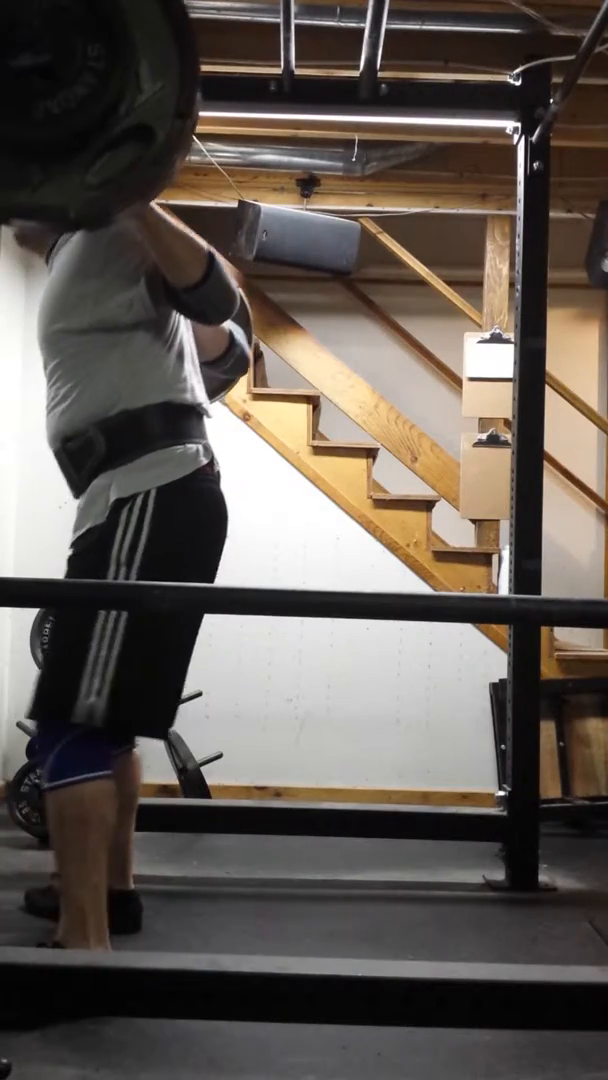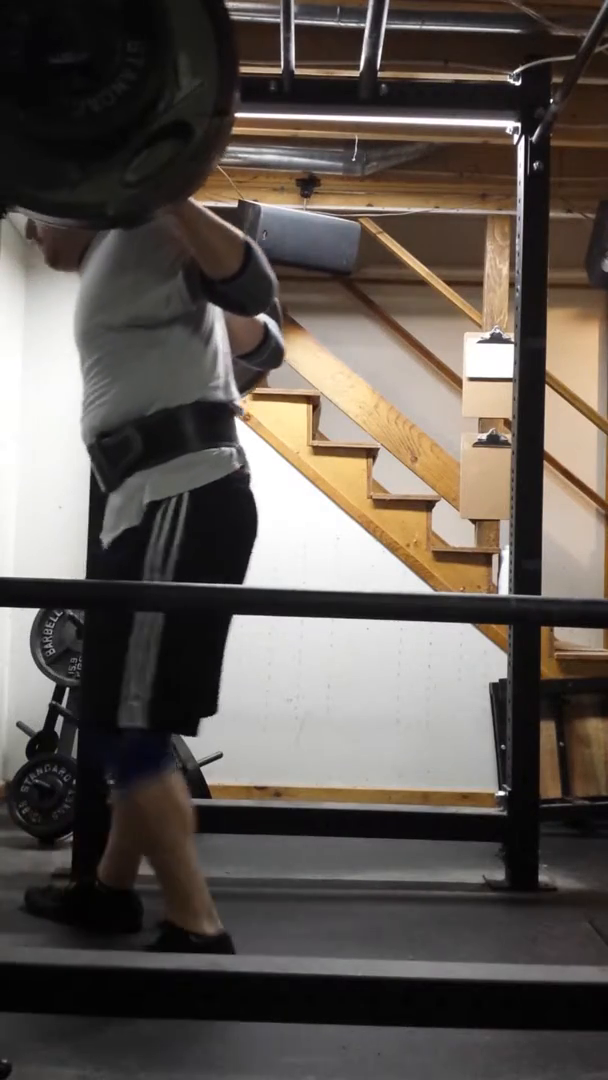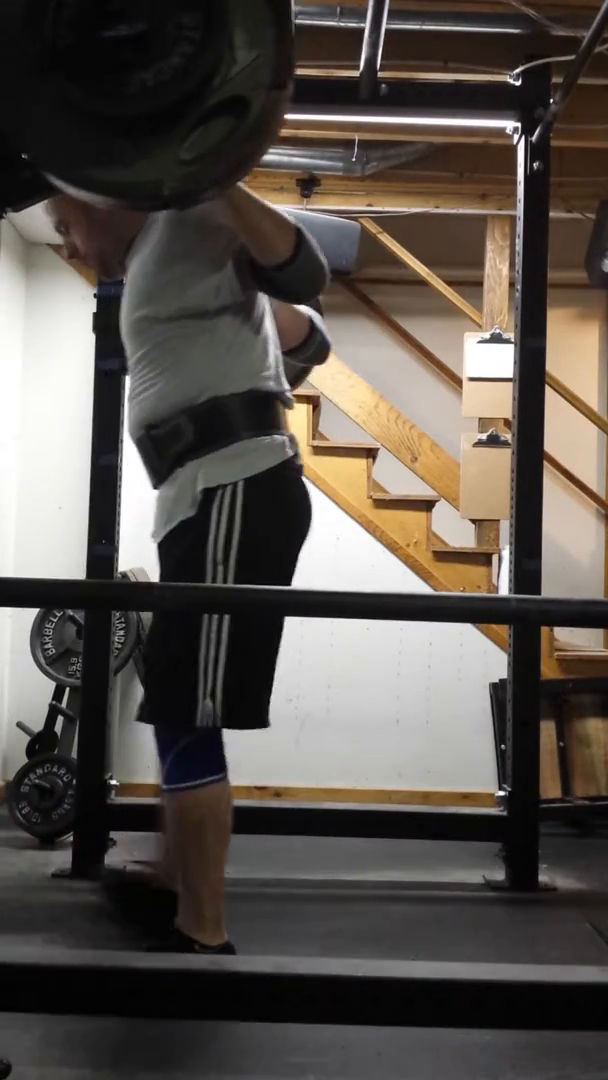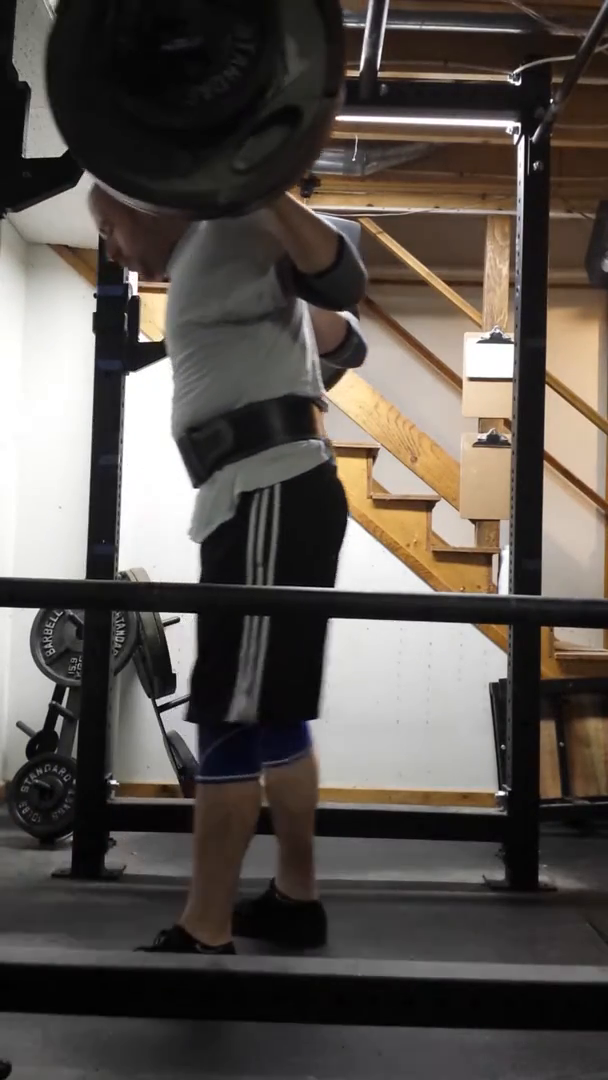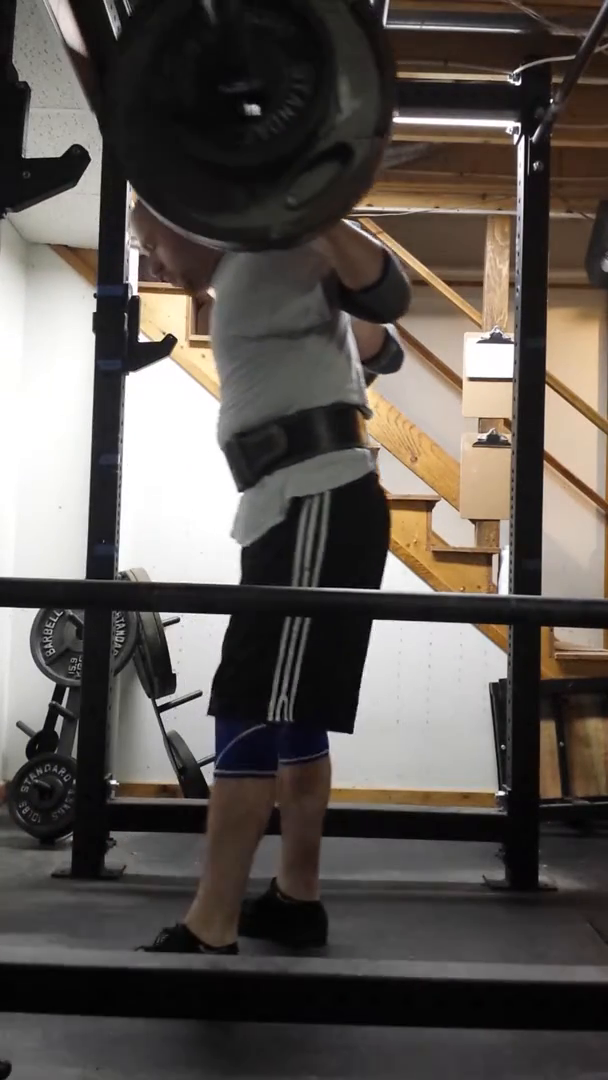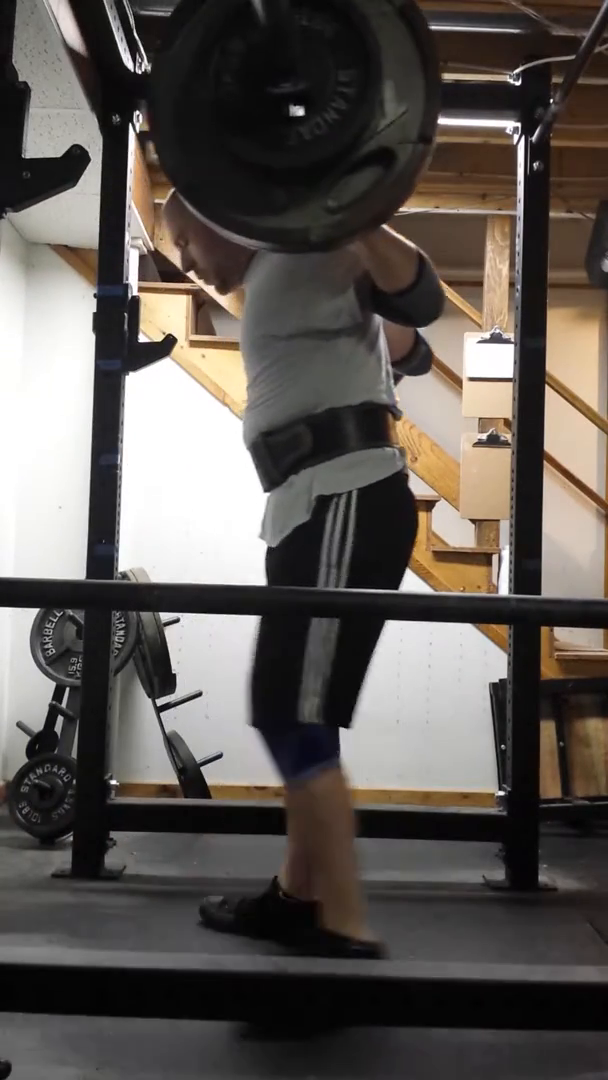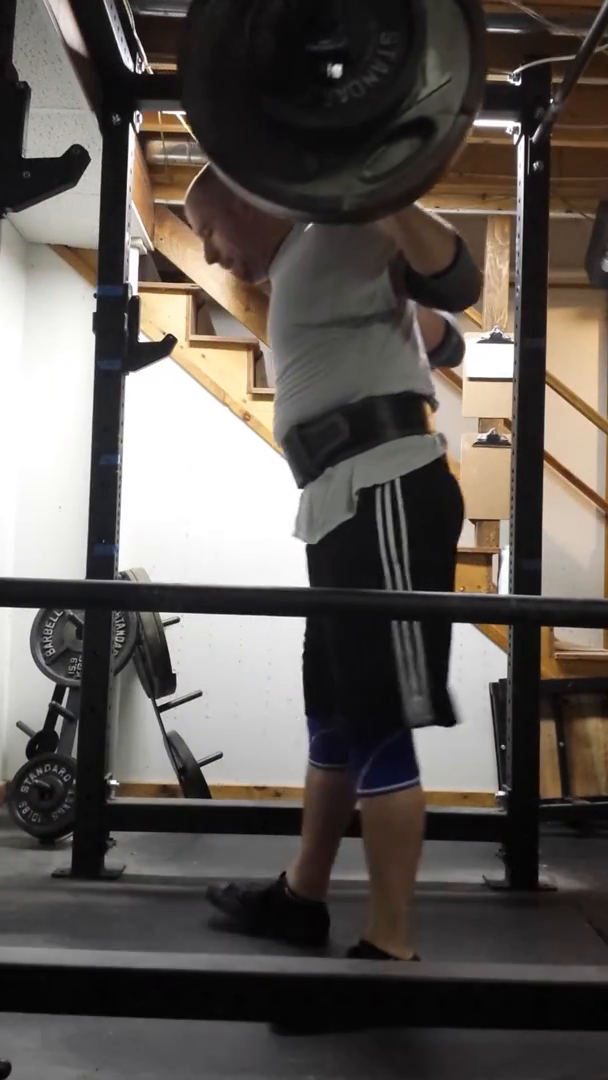
dt=0.3s
person 1, frame 1
left shoulder: (104, 235)
right shoulder: (94, 255)
left elbow: (212, 296)
right elbow: (226, 349)
left hip: (150, 503)
right hip: (147, 503)
left knee: (75, 720)
right knee: (98, 713)
left ankle: (81, 944)
right ankle: (108, 887)
person 1, frame 2
left shoulder: (137, 236)
right shoulder: (127, 261)
left elbow: (249, 284)
right elbow: (260, 340)
left hip: (182, 502)
right hip: (169, 504)
left knee: (125, 724)
right knee: (129, 716)
left ankle: (197, 928)
right ankle: (113, 888)
person 1, frame 3
left shoulder: (182, 227)
right shoulder: (168, 259)
left elbow: (301, 272)
right elbow: (304, 336)
left hip: (234, 495)
right hip: (212, 499)
left knee: (188, 717)
right knee: (184, 707)
left ankle: (200, 939)
right ankle: (178, 875)
person 1, frame 4
left shoulder: (225, 234)
right shoulder: (211, 263)
left elbow: (340, 280)
right elbow: (342, 338)
left hip: (273, 497)
right hip: (253, 500)
left knee: (232, 716)
right knee: (268, 714)
left ankle: (204, 936)
right ankle: (295, 897)
person 1, frame 5
left shoulder: (270, 253)
right shoulder: (254, 280)
left elbow: (384, 292)
right elbow: (380, 348)
left hip: (321, 504)
right hip: (294, 508)
left knee: (249, 714)
right knee: (290, 713)
left ankle: (208, 932)
right ankle: (294, 898)
person 1, frame 6
left shoulder: (302, 254)
right shoulder: (281, 279)
left elbow: (419, 297)
right elbow: (409, 347)
right wrist: (377, 340)
left hip: (348, 502)
right hip: (316, 508)
left knee: (293, 715)
right knee: (300, 714)
left ankle: (347, 933)
right ankle: (297, 897)
person 1, frame 7
left shoulder: (335, 238)
right shoulder: (307, 270)
left elbow: (455, 282)
right elbow: (440, 341)
right wrist: (412, 318)
left hip: (386, 496)
right hip: (346, 508)
left knee: (374, 724)
right knee: (331, 714)
left ankle: (389, 950)
right ankle: (299, 898)
